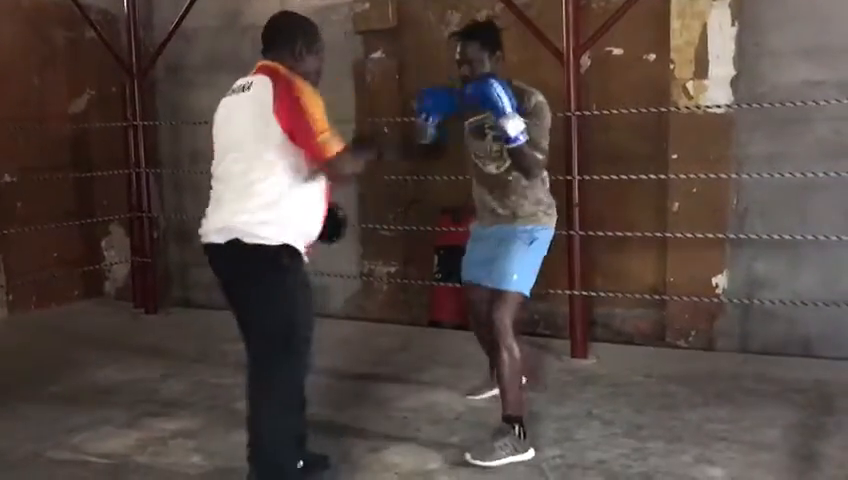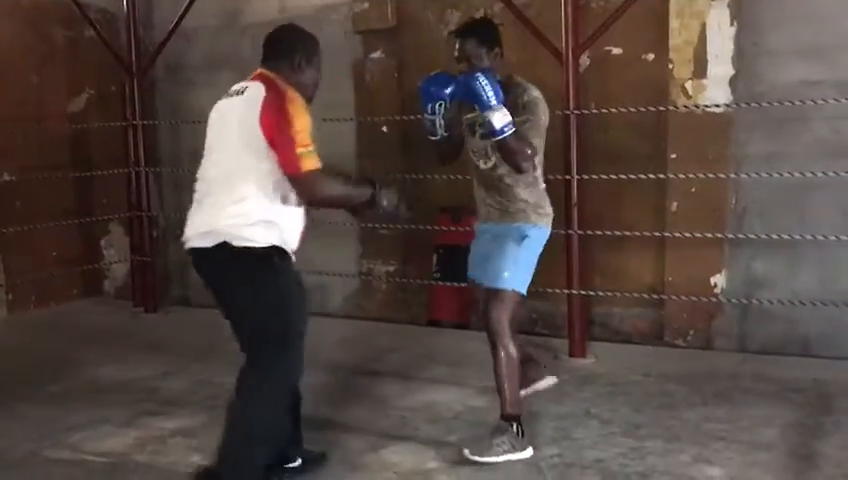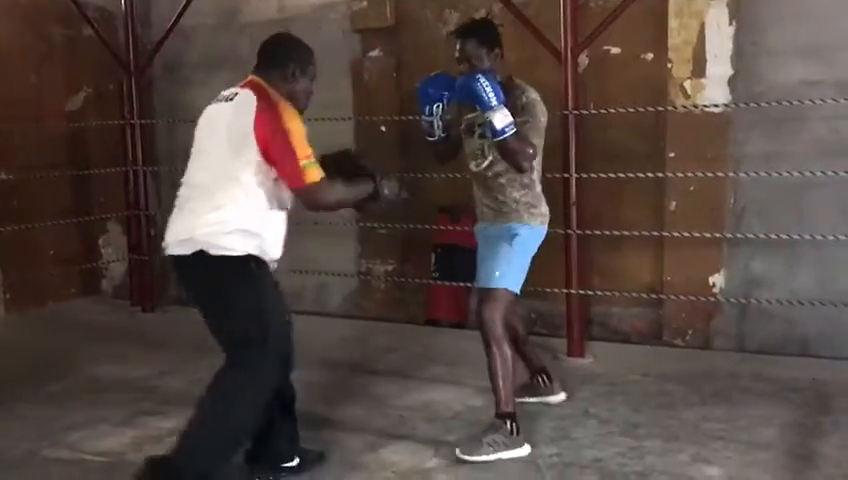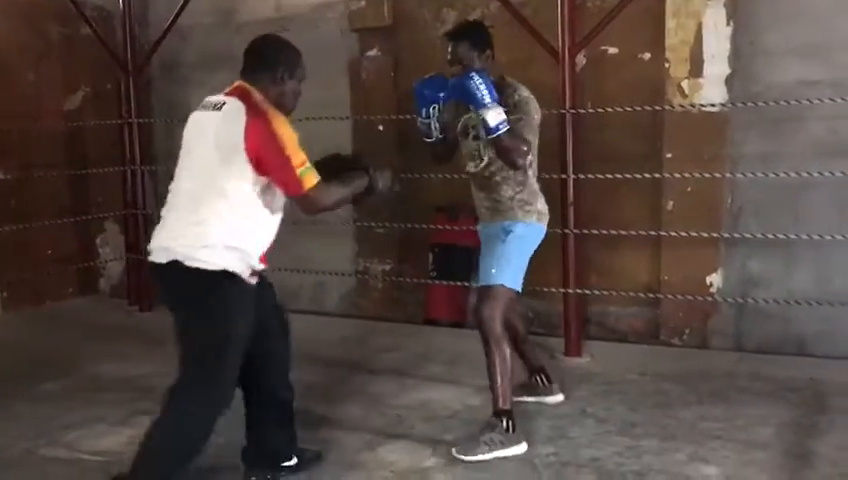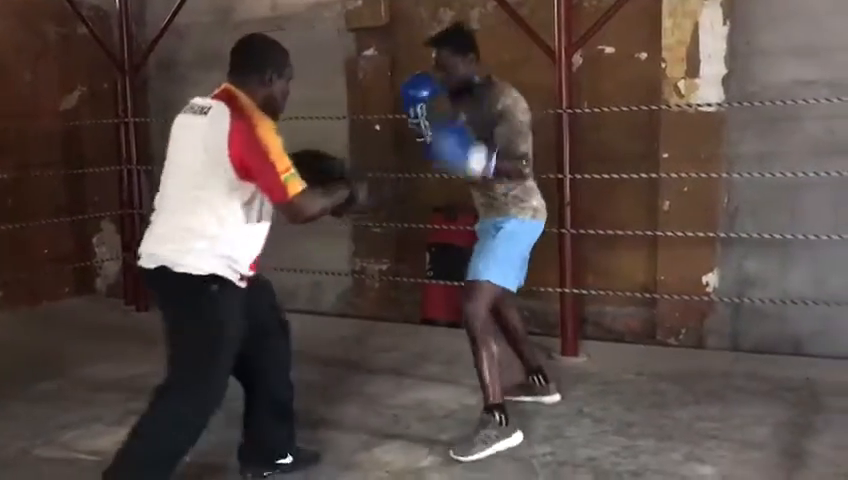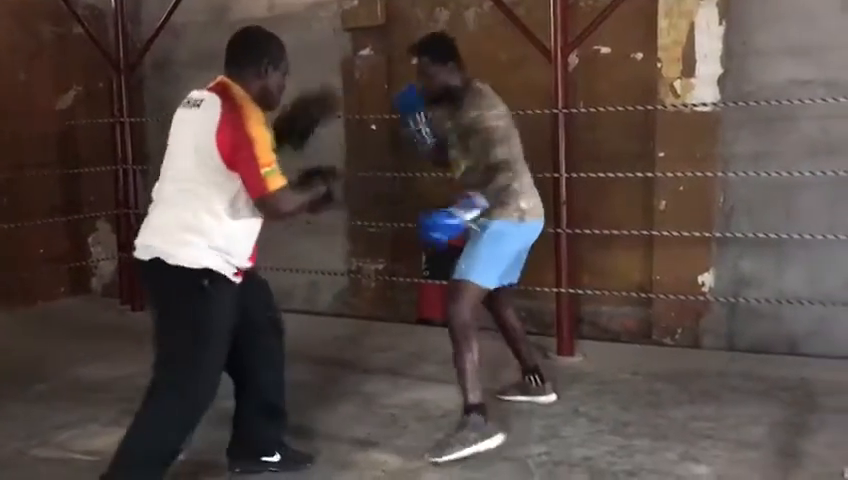
dt=0.1s
person 1, frame 1
left shoulder: (237, 96)
right shoulder: (291, 90)
right elbow: (338, 165)
left wrist: (317, 213)
right wrist: (369, 151)
left hip: (227, 239)
right hip: (263, 246)
left knee: (278, 353)
right knee: (281, 361)
person 1, frame 2
left shoulder: (232, 101)
right shoulder: (282, 100)
right elbow: (310, 184)
left wrist: (348, 197)
right wrist: (370, 195)
left hip: (211, 242)
right hip: (250, 247)
left knee: (274, 353)
right knee: (274, 359)
person 1, frame 3
left shoulder: (225, 104)
right shoulder: (275, 112)
right elbow: (318, 195)
right wrist: (374, 187)
left hip: (197, 247)
right hip: (227, 254)
left knee: (269, 352)
right knee: (255, 367)
person 1, frame 4
left shoulder: (210, 110)
right shoulder: (264, 120)
right elbow: (314, 198)
right wrist: (365, 180)
left hip: (184, 257)
right hip: (209, 266)
left knee: (269, 347)
right knee: (208, 381)
person 1, frame 5
left shoulder: (199, 111)
right shoulder: (250, 124)
right elbow: (299, 207)
left wrist: (289, 169)
right wrist: (343, 191)
left hip: (215, 265)
right hip: (195, 271)
left knee: (268, 343)
right knee: (195, 387)
person 1, frame 6
left shoulder: (201, 102)
right shoulder: (240, 116)
right elbow: (277, 203)
left wrist: (300, 120)
right wrist: (321, 185)
left hip: (209, 261)
right hip: (188, 265)
left knee: (260, 341)
right knee: (186, 384)
person 2, frame 1
left shoulder: (530, 102)
right shoulder: (463, 98)
left elbow: (535, 169)
right elbow: (430, 148)
left wrist: (506, 119)
right wrist: (429, 117)
left hip: (527, 224)
right hip: (487, 222)
left knee: (498, 318)
right knee: (474, 304)
left ankle: (514, 434)
right ankle: (502, 374)
person 2, frame 2
left shoulder: (526, 97)
right shoulder: (464, 97)
left elbow: (525, 163)
right elbow: (446, 154)
left wrist: (495, 111)
right wrist: (437, 111)
left hip: (523, 222)
right hip: (490, 220)
left knee: (497, 316)
right knee: (485, 304)
left ankle: (512, 432)
right ankle: (530, 369)
person 2, frame 3
left shoulder: (524, 99)
right shoulder: (465, 99)
left elbow: (524, 160)
right elbow: (444, 153)
left wrist: (494, 111)
right wrist: (432, 111)
left hip: (519, 222)
right hip: (492, 221)
left knee: (489, 315)
right knee: (502, 307)
left ankle: (507, 430)
right ankle: (543, 380)
person 2, frame 4
left shoulder: (517, 97)
right shoulder: (461, 100)
left elbow: (519, 158)
right elbow: (441, 154)
left wrist: (489, 109)
right wrist: (429, 112)
left hip: (519, 219)
right hip: (494, 219)
left knee: (487, 314)
right knee: (502, 306)
left ankle: (504, 428)
right ankle: (542, 381)
person 2, frame 5
left shoulder: (501, 101)
right shoulder: (462, 102)
left elbow: (521, 166)
left wrist: (472, 157)
left hip: (515, 216)
right hip: (513, 216)
left knee: (473, 310)
right knee: (499, 302)
left ankle: (497, 421)
right ankle: (538, 380)
person 2, frame 6
left shoulder: (477, 109)
right shoulder: (454, 106)
left elbow: (503, 176)
right elbow: (443, 158)
left hip: (507, 217)
right hip: (517, 216)
left knee: (458, 311)
right knee: (497, 299)
left ankle: (476, 421)
right ankle: (536, 380)
